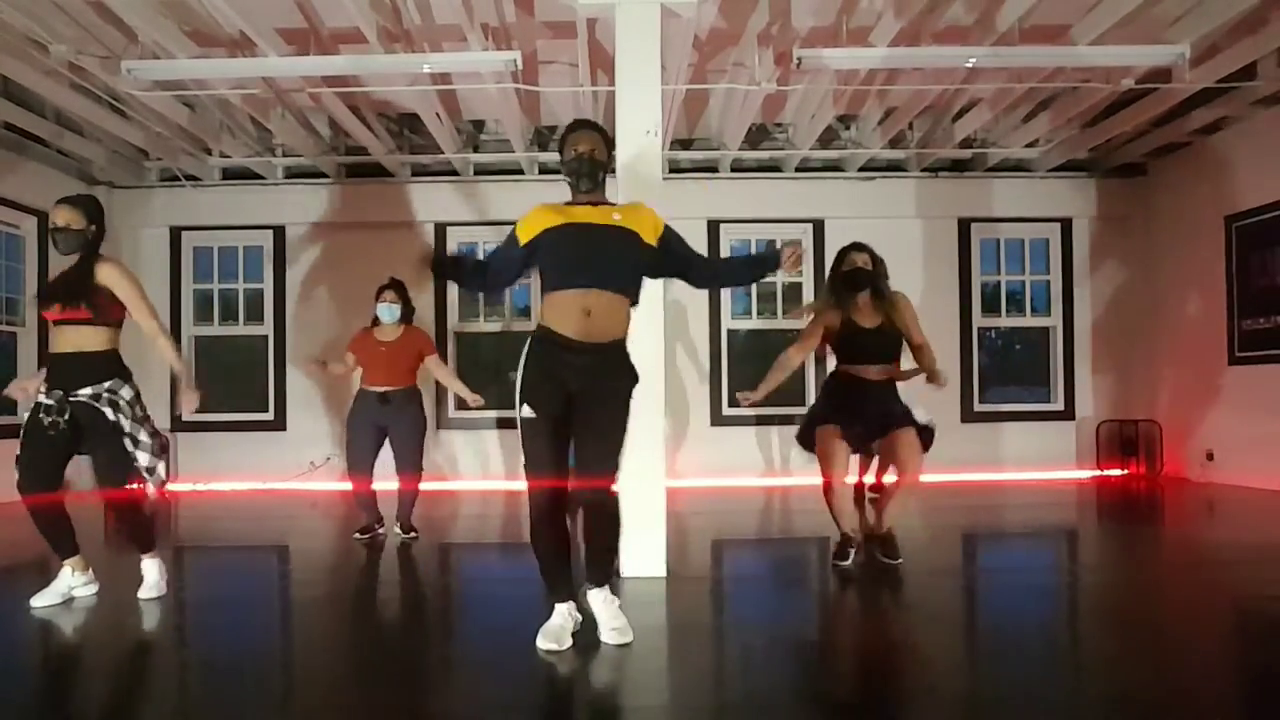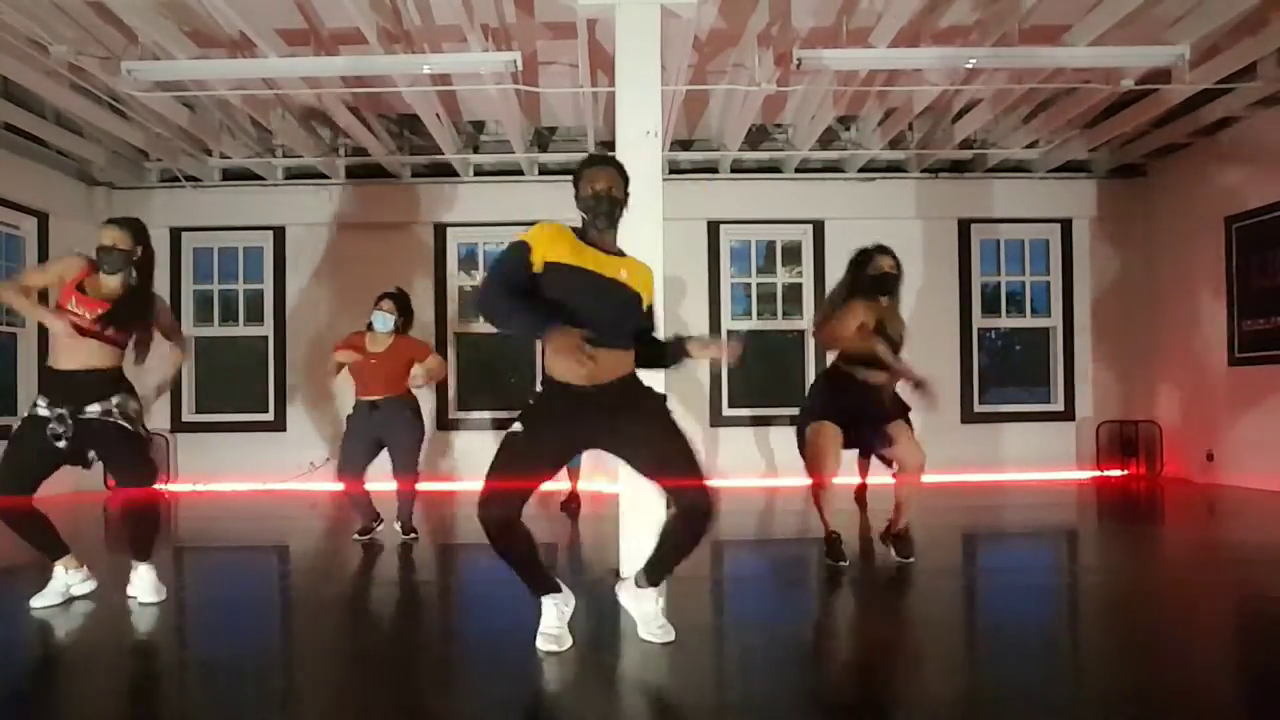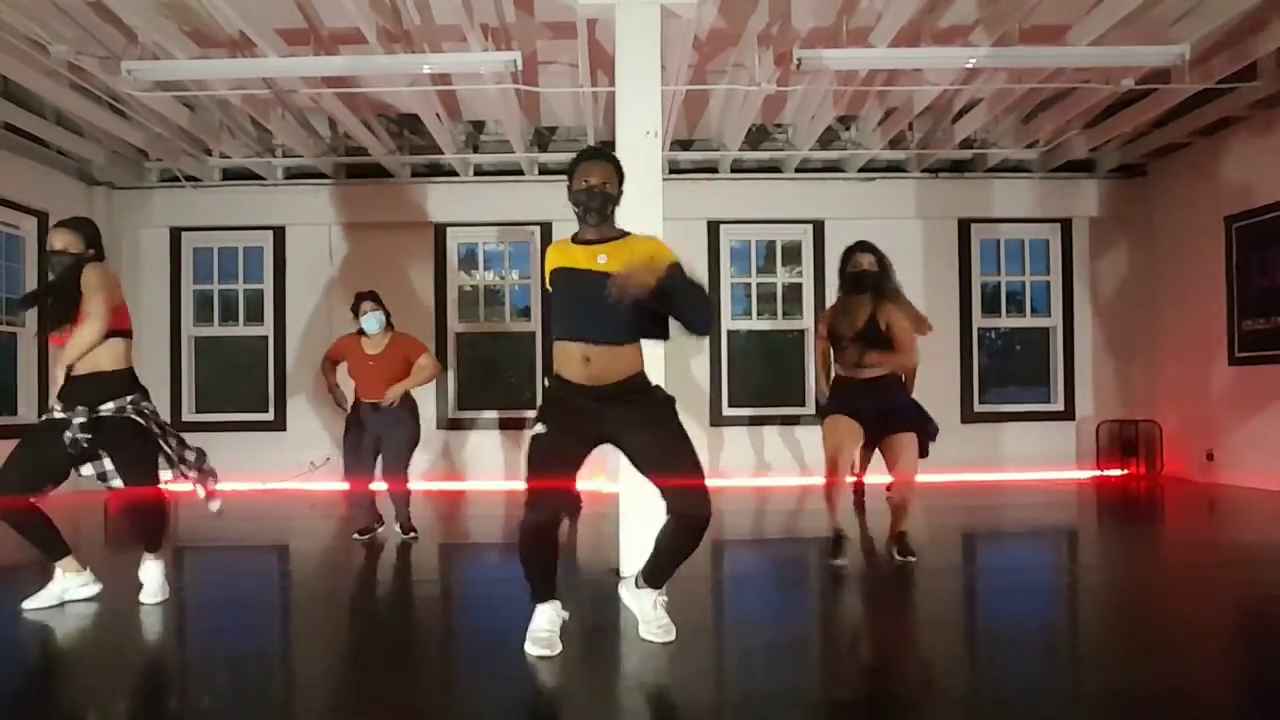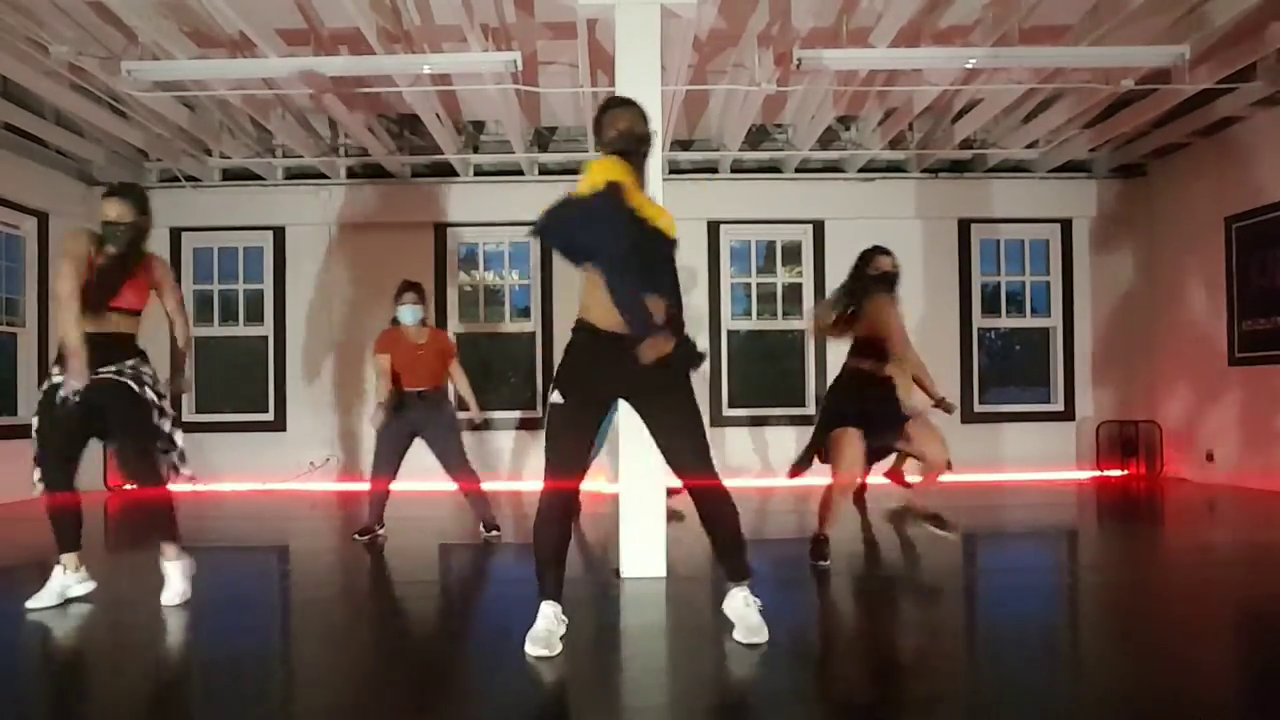
dt=0.5s
person 1, frame 1
left shoulder: (641, 221)
right shoulder: (538, 223)
left elbow: (701, 270)
right elbow: (489, 276)
left wrist: (771, 262)
right wrist: (438, 263)
left hip: (609, 367)
right hip: (549, 359)
left knee: (594, 488)
right knee: (545, 493)
left ankle: (603, 591)
right ankle: (563, 605)
person 1, frame 2
left shoulder: (638, 277)
right shoulder: (546, 240)
right elbow: (493, 295)
left wrist: (687, 347)
right wrist: (546, 330)
left hip: (629, 402)
right hip: (558, 404)
left knee: (697, 503)
right knee: (495, 509)
left ankle: (643, 590)
right ankle: (553, 598)
person 1, frame 3
left shoulder: (647, 252)
right shoulder: (555, 257)
left elbow: (700, 319)
left wrist: (658, 284)
left hip: (633, 399)
right hip: (567, 399)
left knee: (694, 507)
right knee: (539, 513)
left ankle: (645, 589)
right ankle: (546, 607)
person 1, frame 4
left shoulder: (658, 219)
right shoulder: (604, 178)
right elbow: (603, 246)
left wrist: (676, 345)
right wrist: (645, 330)
left hip: (657, 356)
right hip: (592, 354)
left knee: (702, 479)
right knee: (560, 487)
left ankle: (738, 593)
right ankle: (550, 608)
person 2, frame 1
left shoulder: (108, 271)
right shoulder: (57, 281)
left elbow: (152, 326)
left wrist: (183, 377)
right wrist: (37, 380)
left hip: (104, 387)
right hip: (57, 392)
left knee: (116, 487)
right knee: (34, 485)
left ankle: (152, 563)
right ankle: (76, 571)
person 2, frame 2
left shoulder: (146, 302)
right shoulder: (73, 268)
left elbow: (179, 346)
left wrist: (159, 388)
right wrist: (47, 315)
left hip: (107, 403)
right hip: (53, 403)
left knee: (139, 485)
left ankle: (143, 569)
right ankle: (71, 570)
person 2, frame 3
left shoulder: (94, 276)
right shoulder: (56, 296)
left elbow: (95, 325)
left wrist: (63, 363)
left hip: (118, 403)
right hip: (69, 409)
left knee: (142, 488)
left ankle: (153, 564)
right ankle: (71, 573)
person 2, frame 4
left shoulder: (153, 267)
right shoulder: (81, 249)
left elbow: (179, 320)
right elbow: (66, 297)
left wrist: (178, 367)
right wrist: (76, 356)
left hip: (123, 371)
right hip: (71, 373)
left knee: (140, 466)
right knee: (55, 472)
left ankle: (173, 560)
right ankle: (70, 571)
person 3, frame 1
left shoulder: (896, 303)
right shoulder: (831, 315)
left elbow: (919, 344)
right elbow: (796, 354)
left wrist: (931, 369)
right wrist: (760, 391)
left hip: (884, 398)
right hip: (841, 397)
left knee: (911, 468)
right knee: (834, 475)
left ankle: (880, 530)
right ankle: (848, 537)
person 3, frame 2
left shoulder: (891, 316)
right shoulder: (857, 308)
right elbow: (827, 336)
left wrist: (913, 378)
right wrist: (875, 347)
left hip: (874, 398)
right hip: (835, 395)
left knee: (914, 460)
right knee: (823, 472)
left ankle: (897, 530)
right ankle: (831, 535)
person 3, frame 3
left shoulder: (889, 310)
right shoulder: (833, 315)
left elbow: (909, 359)
right elbow: (823, 355)
left wrist: (859, 357)
right wrist: (823, 389)
left hip: (890, 398)
right hip: (847, 396)
left knee: (905, 475)
right knee: (837, 466)
left ankle: (899, 534)
right ankle: (837, 534)
person 3, frame 4
left shoulder: (890, 313)
right shoulder: (880, 305)
left elbow: (909, 360)
right elbow: (901, 354)
left wrist: (937, 398)
right wrist: (905, 399)
left hip: (886, 398)
right hip: (851, 397)
left knee: (938, 455)
right knee: (846, 477)
left ankle: (915, 506)
right ankle: (821, 537)
person 4, frame 1
left shoulder: (417, 337)
right shoulder: (363, 337)
left elbow: (439, 369)
right elbow: (346, 365)
left wrist: (467, 394)
right wrist: (325, 367)
left hip: (405, 407)
right hip: (366, 407)
left knee: (410, 469)
right knee: (358, 469)
left ankle: (404, 520)
right ankle: (373, 521)
person 4, frame 2
left shoulder: (407, 345)
right shoulder: (353, 341)
left elbow: (439, 366)
left wrist: (425, 377)
right wrist: (338, 358)
left hip: (401, 414)
right hip: (364, 415)
left knee: (405, 474)
right knee: (348, 474)
left ankle: (404, 521)
right ankle: (370, 520)
person 4, frame 3
left shoulder: (404, 343)
right shoulder: (348, 344)
left elbow: (432, 368)
right elbow: (327, 363)
left wrist: (403, 385)
right wrist: (336, 391)
left hip: (399, 415)
right hip: (363, 417)
left knee: (394, 472)
right knee: (355, 475)
left ankle: (403, 520)
right ankle: (372, 521)
person 4, frame 4
left shoulder: (439, 338)
right shoulder: (387, 338)
left elbow: (456, 373)
right elbow: (383, 373)
left wrist: (472, 404)
right wrist: (381, 404)
left hip: (436, 407)
right hip: (399, 409)
left knee: (459, 465)
right knee: (383, 469)
left ankle: (486, 518)
right ankle: (374, 523)
